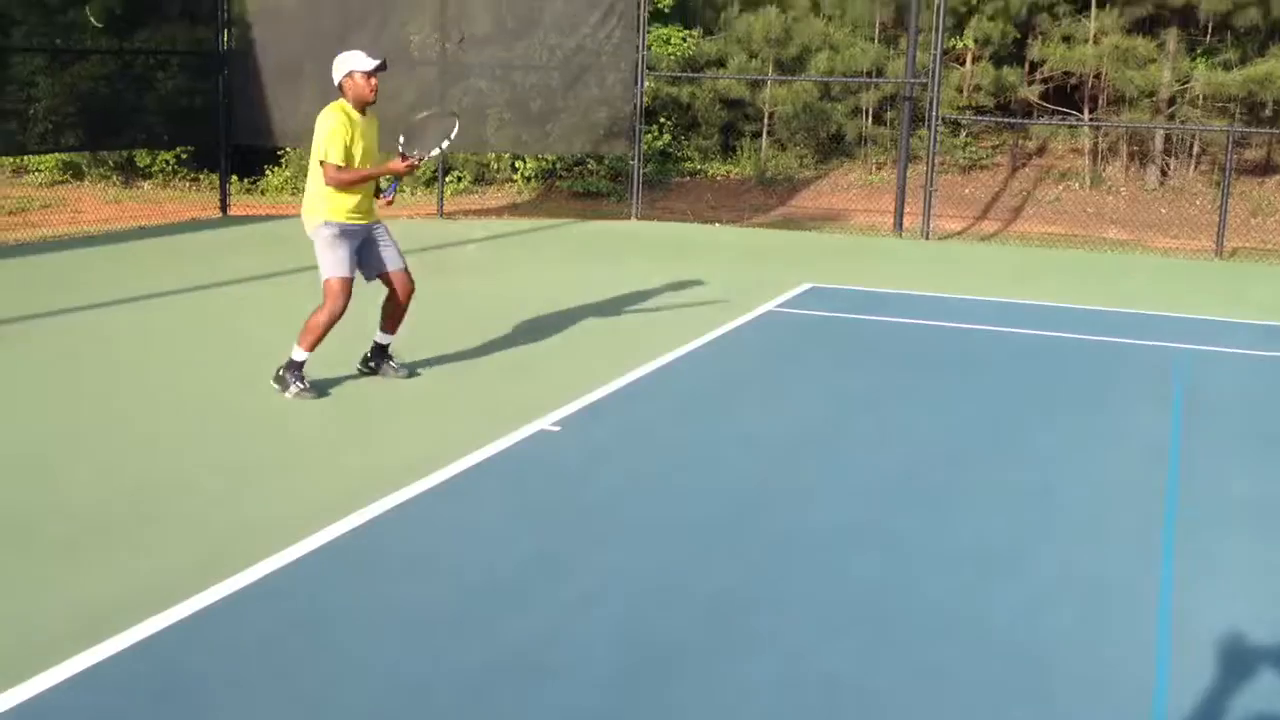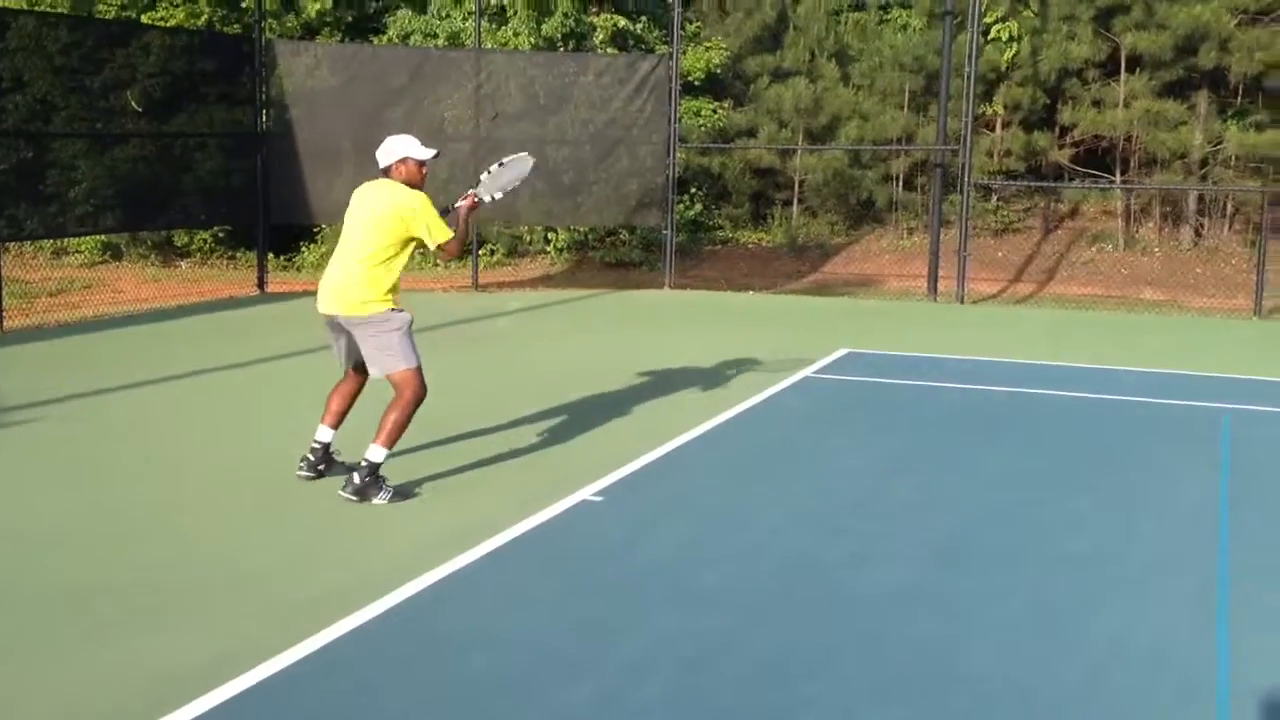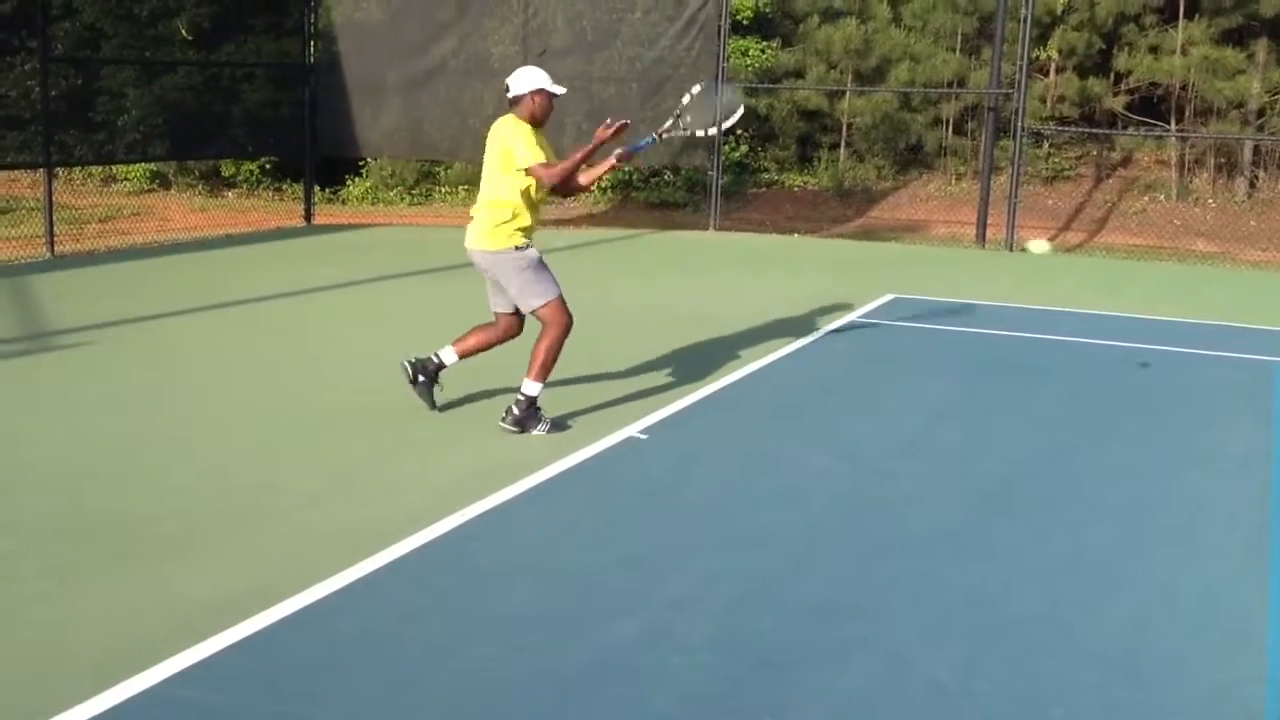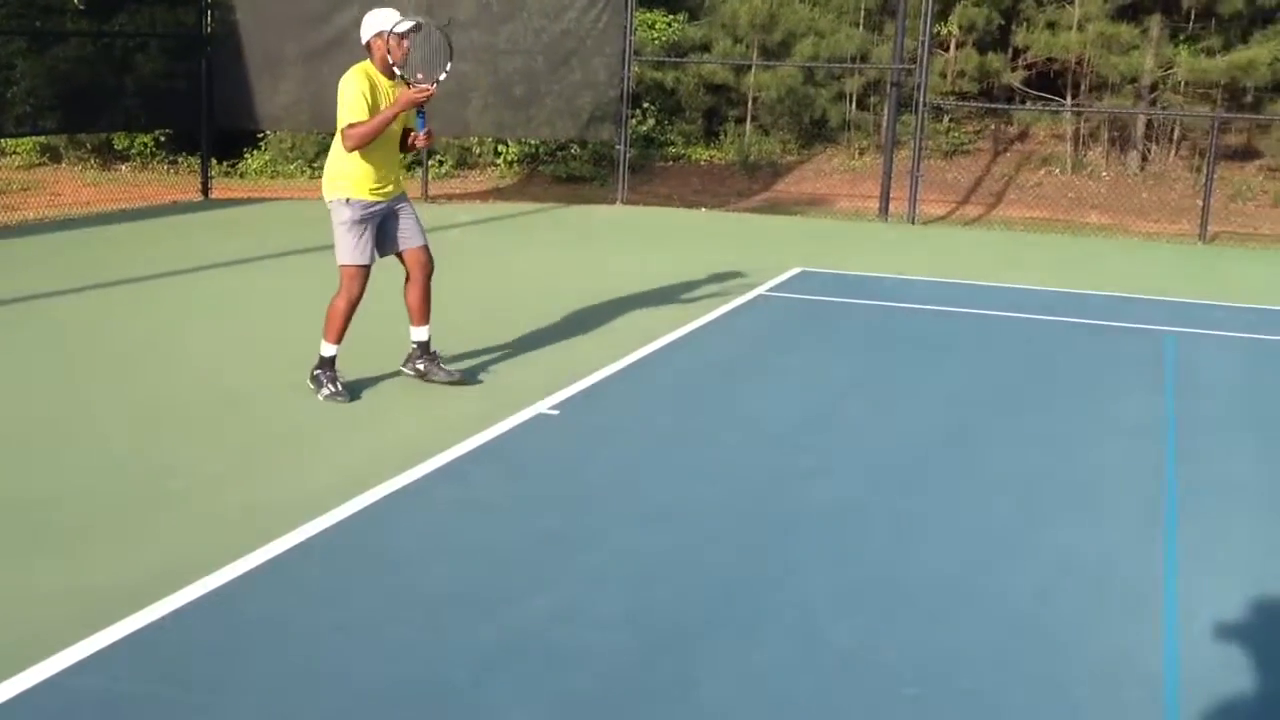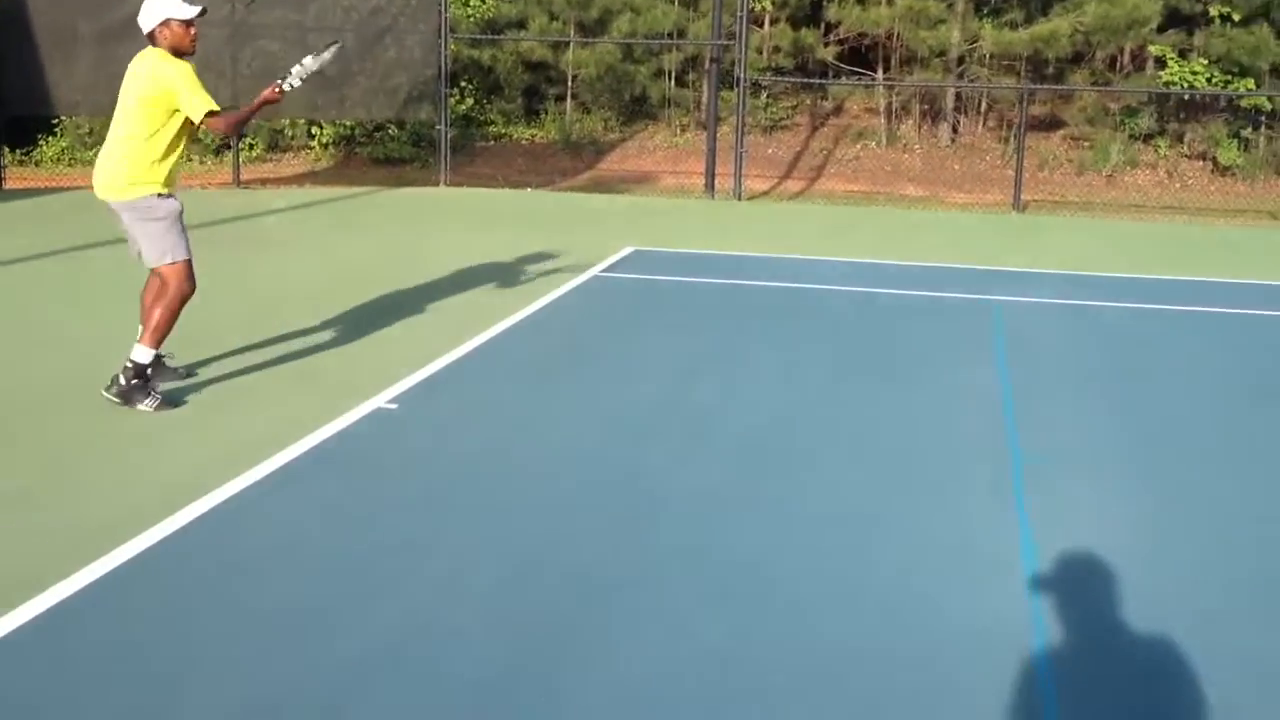
dt=1s
person 1, frame 1
left shoulder: (369, 121)
right shoulder: (334, 118)
right elbow: (333, 176)
left wrist: (381, 190)
right wrist: (386, 170)
left hip: (365, 221)
right hip: (331, 221)
left knee: (403, 287)
right knee: (337, 300)
left ankle: (376, 355)
right ankle: (290, 370)
person 1, frame 2
left shoulder: (364, 191)
right shoulder: (415, 202)
right elbow: (452, 249)
right wrist: (464, 214)
left hip: (331, 300)
right hip: (368, 306)
left knee: (354, 378)
right knee: (412, 390)
left ankle: (315, 455)
right ankle: (364, 476)
person 1, frame 3
left shoulder: (535, 134)
right shoulder: (510, 129)
left elbow: (566, 188)
right elbow: (551, 178)
left wrist: (608, 165)
right wrist: (594, 145)
left hip: (497, 243)
right hip: (502, 244)
left knee: (508, 325)
right knee: (559, 321)
left ankle: (428, 366)
right ankle: (522, 409)
person 1, frame 4
left shoulder: (397, 81)
right shoulder: (357, 81)
right elbow: (351, 140)
left wrist: (415, 139)
right wrist: (400, 106)
left hip: (390, 193)
right hip: (352, 195)
left knee: (421, 266)
right knee: (353, 284)
left ankle: (422, 356)
right ankle: (324, 369)
person 1, frame 5
left shoulder: (143, 62)
right shoulder: (175, 72)
right elbow: (222, 127)
left wrist: (201, 101)
right wrist: (261, 102)
left hip: (115, 183)
right hip: (138, 190)
left knee: (163, 270)
right knee: (181, 285)
left ankle: (148, 360)
right ankle: (131, 378)
